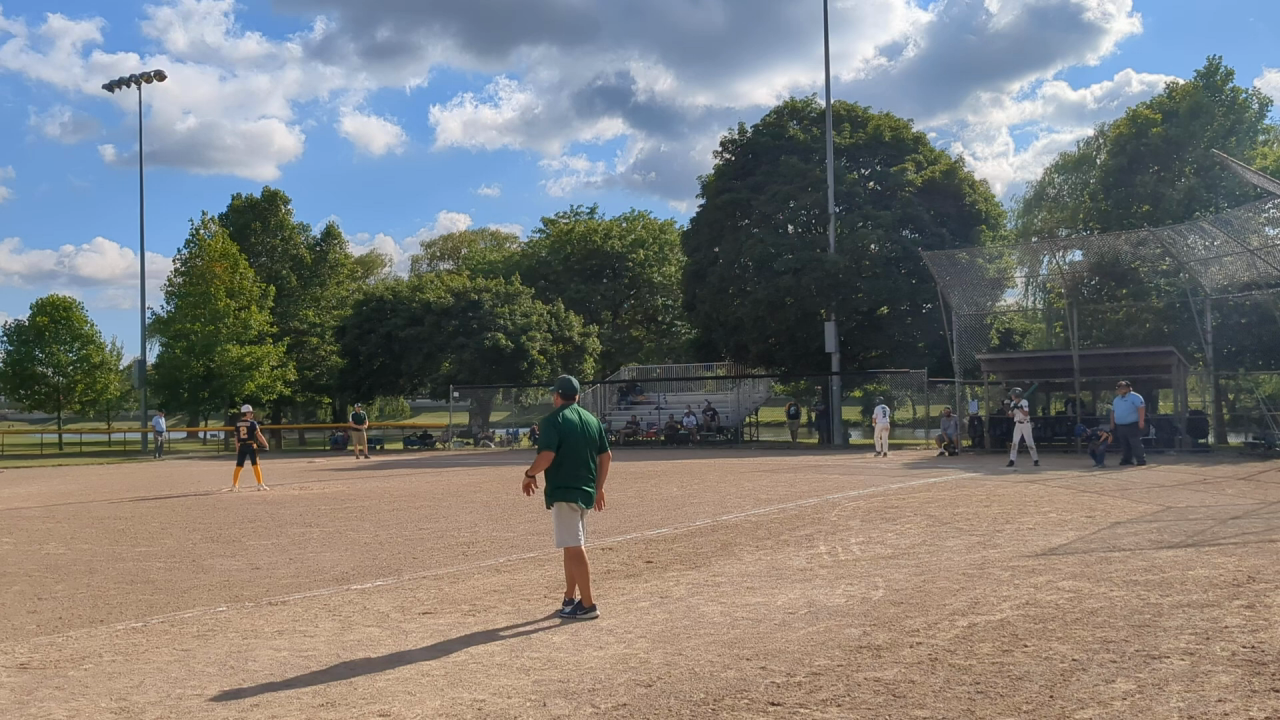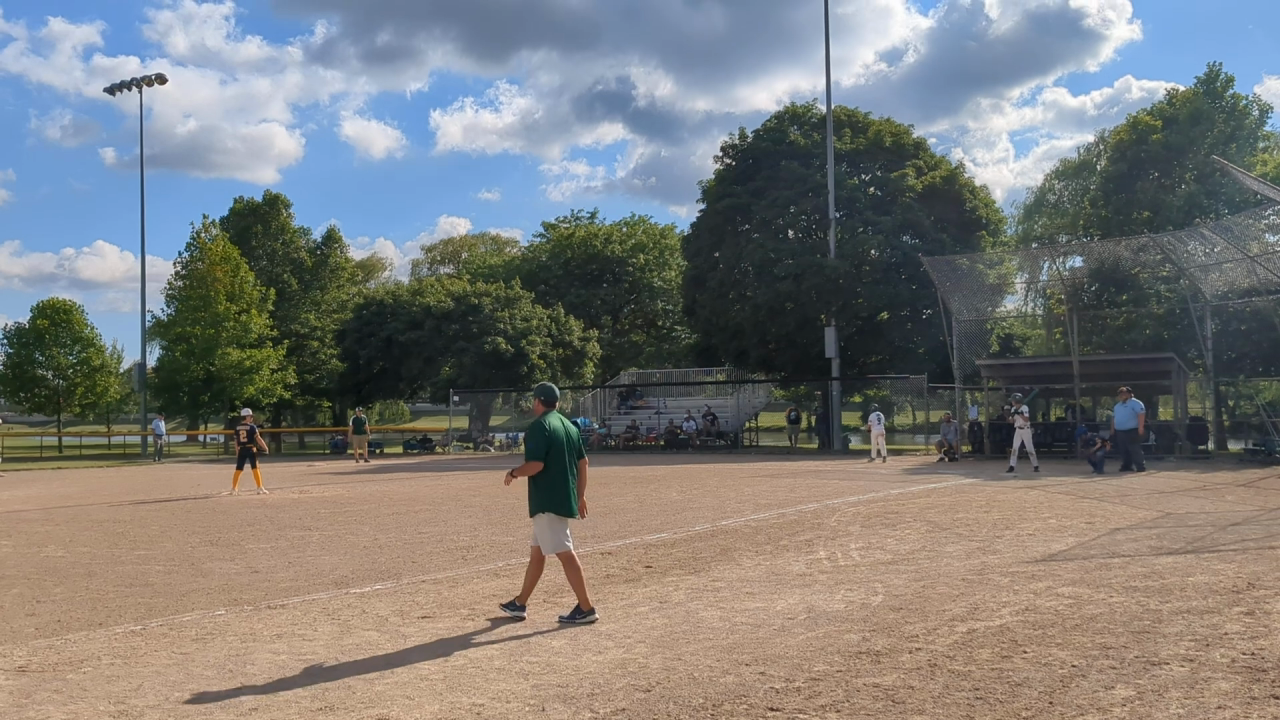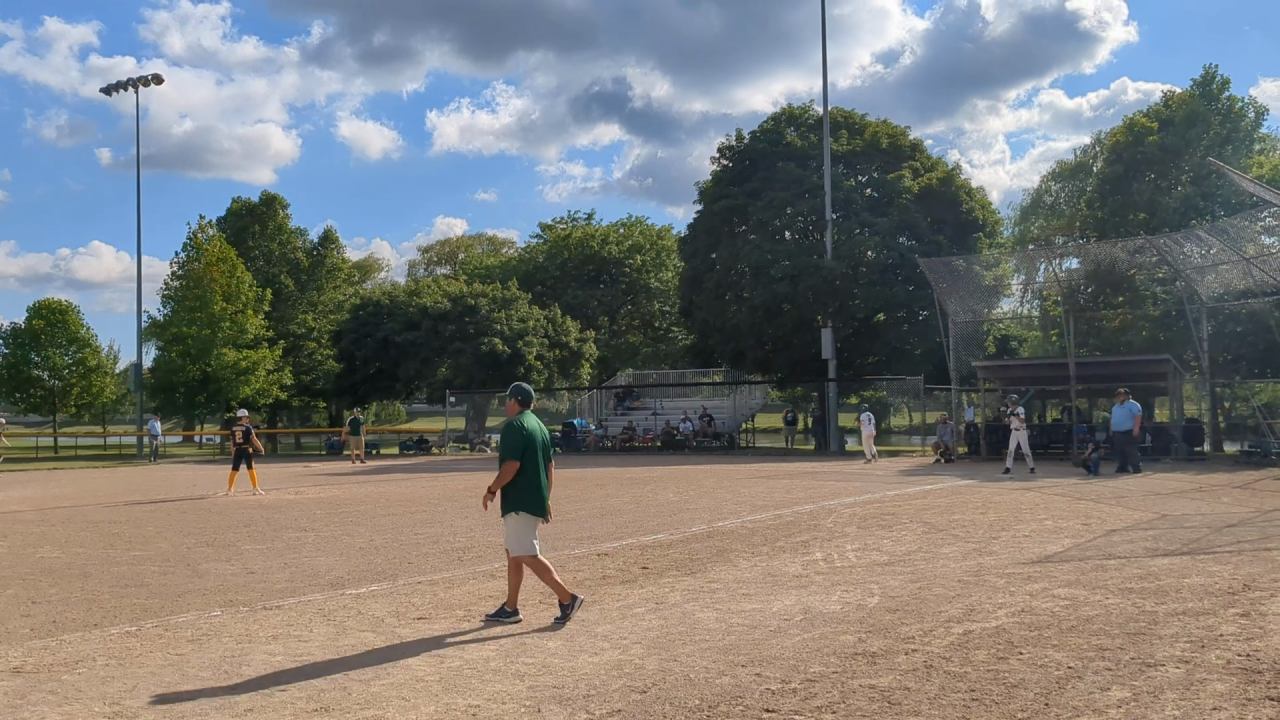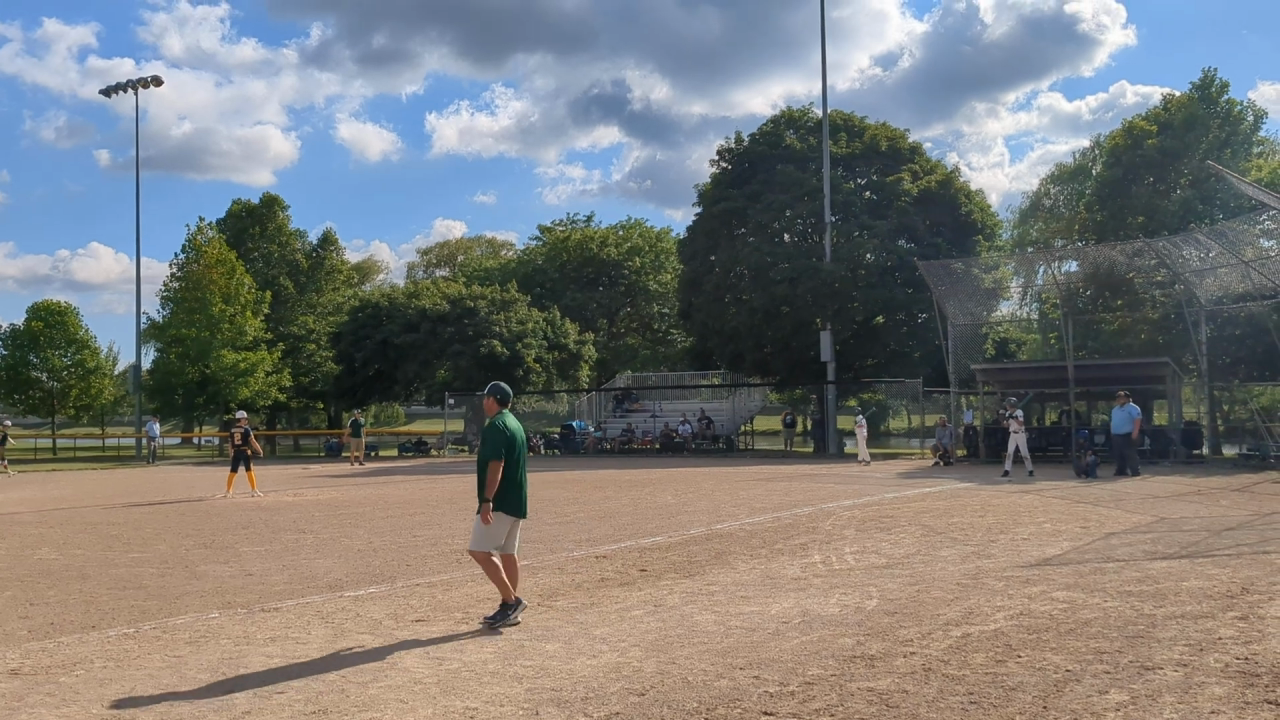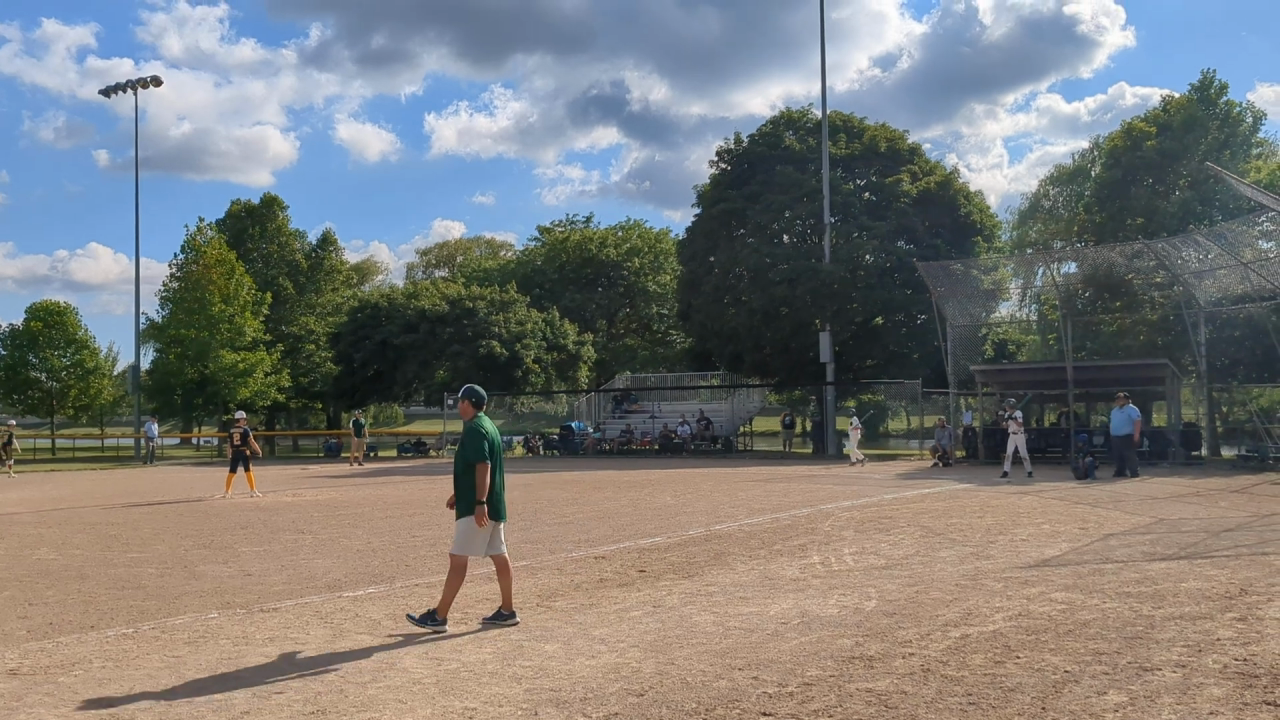
dt=0.2s
person 1, frame 1
left shoulder: (553, 420)
right shoulder: (592, 419)
left elbow: (546, 456)
right elbow: (605, 457)
left wrist: (530, 475)
right wrist: (599, 489)
left hip: (563, 494)
right hip: (586, 492)
left knee: (573, 548)
right knee: (569, 545)
left ankle: (587, 605)
right ankle: (570, 599)
person 1, frame 2
left shoulder: (538, 427)
right shoulder: (568, 426)
left elbow: (535, 465)
right elbow: (582, 462)
left wrist: (513, 473)
right wrist: (580, 496)
left hip: (547, 502)
right hip: (565, 499)
left knee: (564, 553)
right knee: (537, 551)
left ankle: (586, 607)
right ankle: (520, 603)
person 1, frame 3
left shoulder: (514, 426)
right shoulder: (539, 426)
left elbow: (511, 466)
right elbow: (550, 465)
left wrist: (492, 490)
right wrist: (545, 499)
left hip: (520, 502)
right hip: (536, 501)
left knee: (528, 556)
right knee: (515, 554)
left ankle: (568, 598)
right ankle: (510, 608)
person 1, frame 4
left shoulder: (495, 425)
right shoulder: (514, 424)
left elbow: (496, 465)
left wrist: (487, 500)
left hip: (500, 504)
right hip: (515, 502)
left knee: (480, 551)
right knee: (507, 554)
left ankle: (511, 602)
right ankle: (507, 608)
person 1, frame 5
left shoulder: (474, 429)
right shoulder: (487, 426)
left elbow: (482, 468)
left wrist: (480, 503)
right wrist: (457, 495)
left hip: (476, 507)
right hip: (493, 505)
left knee: (458, 558)
right knee: (498, 556)
left ankle: (439, 616)
right ankle: (507, 611)
